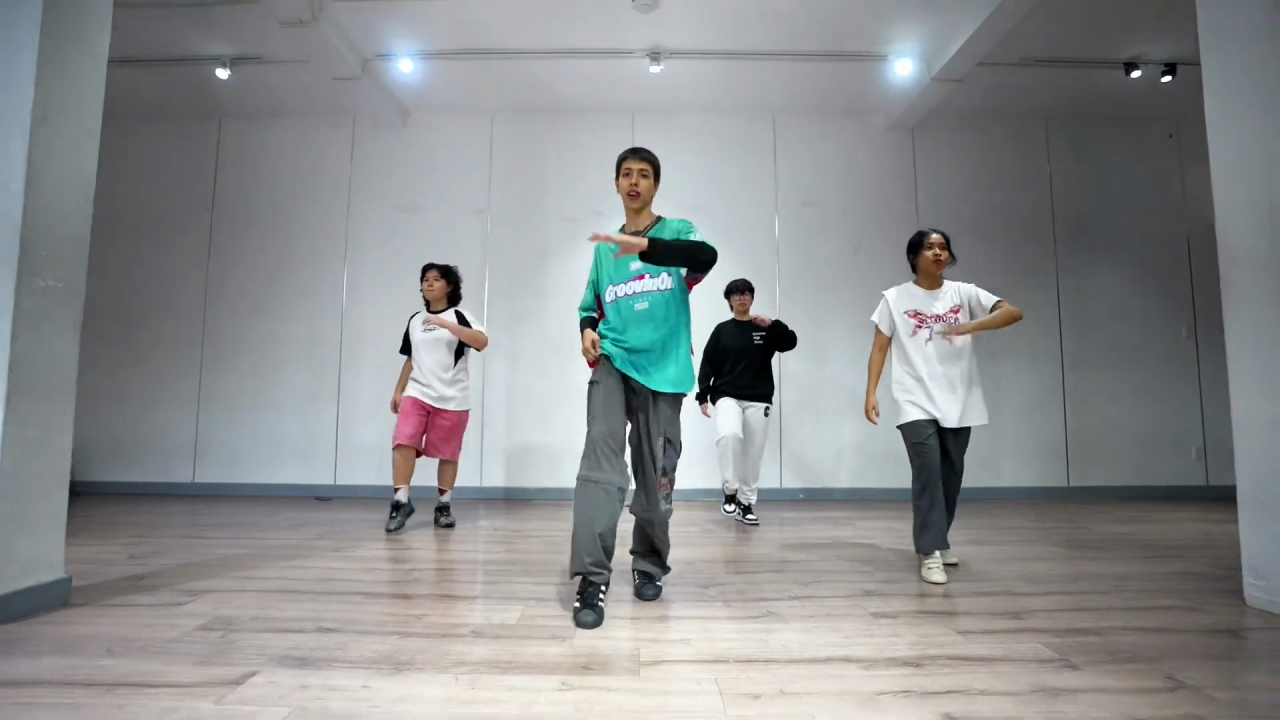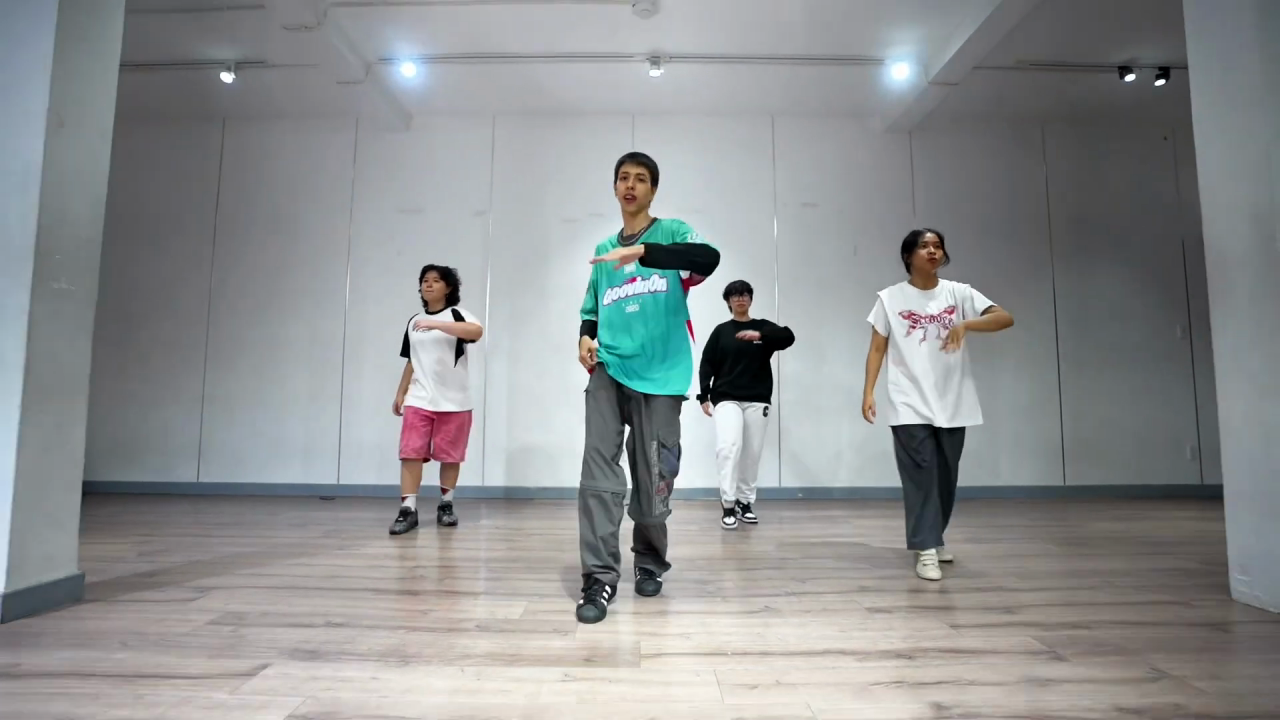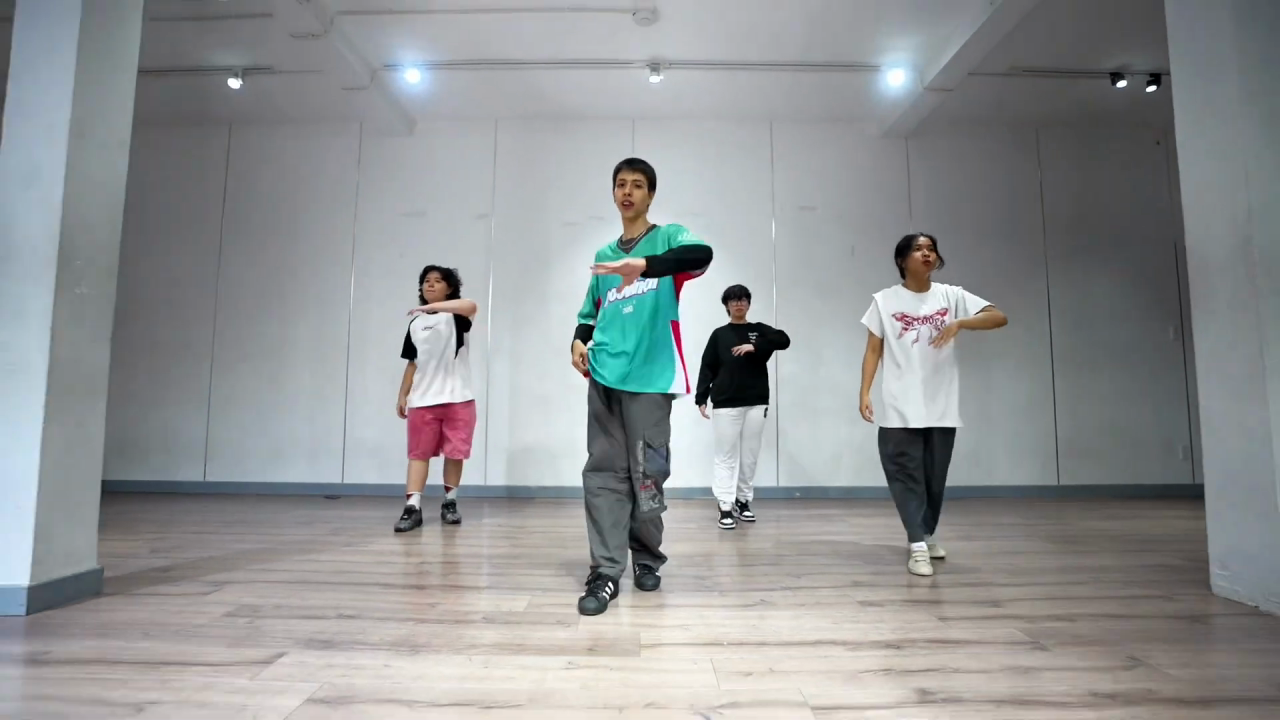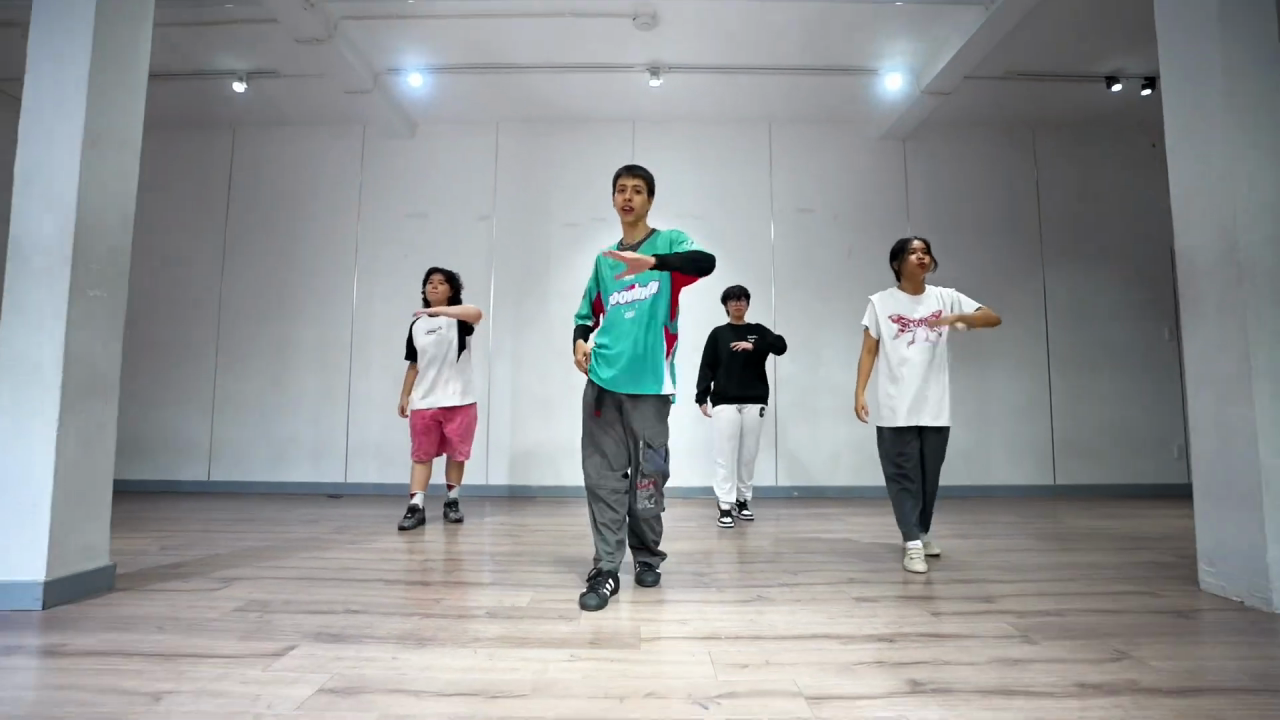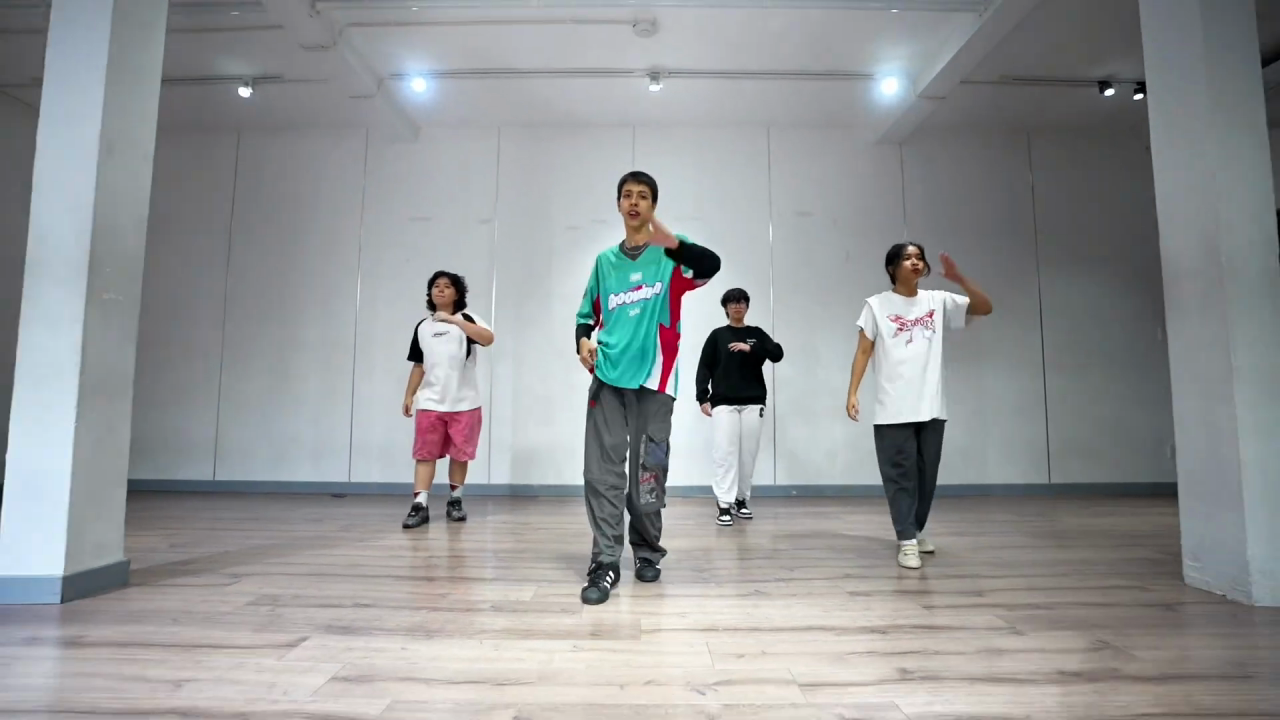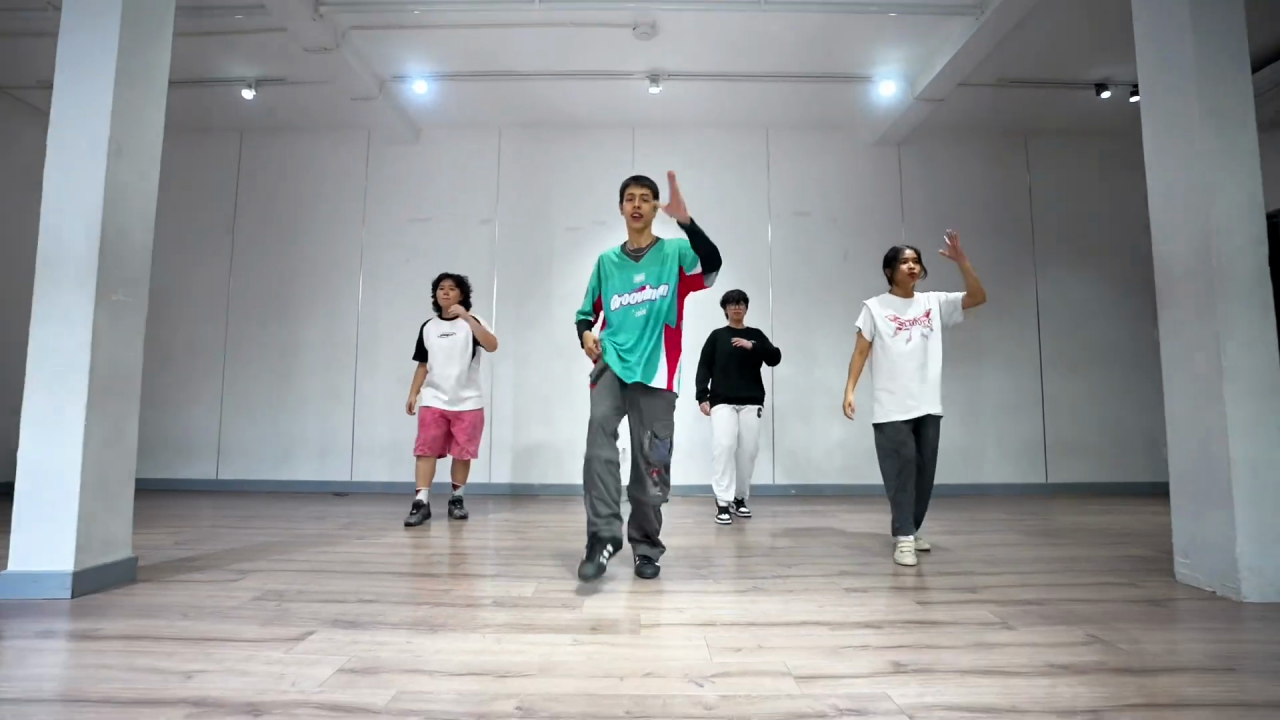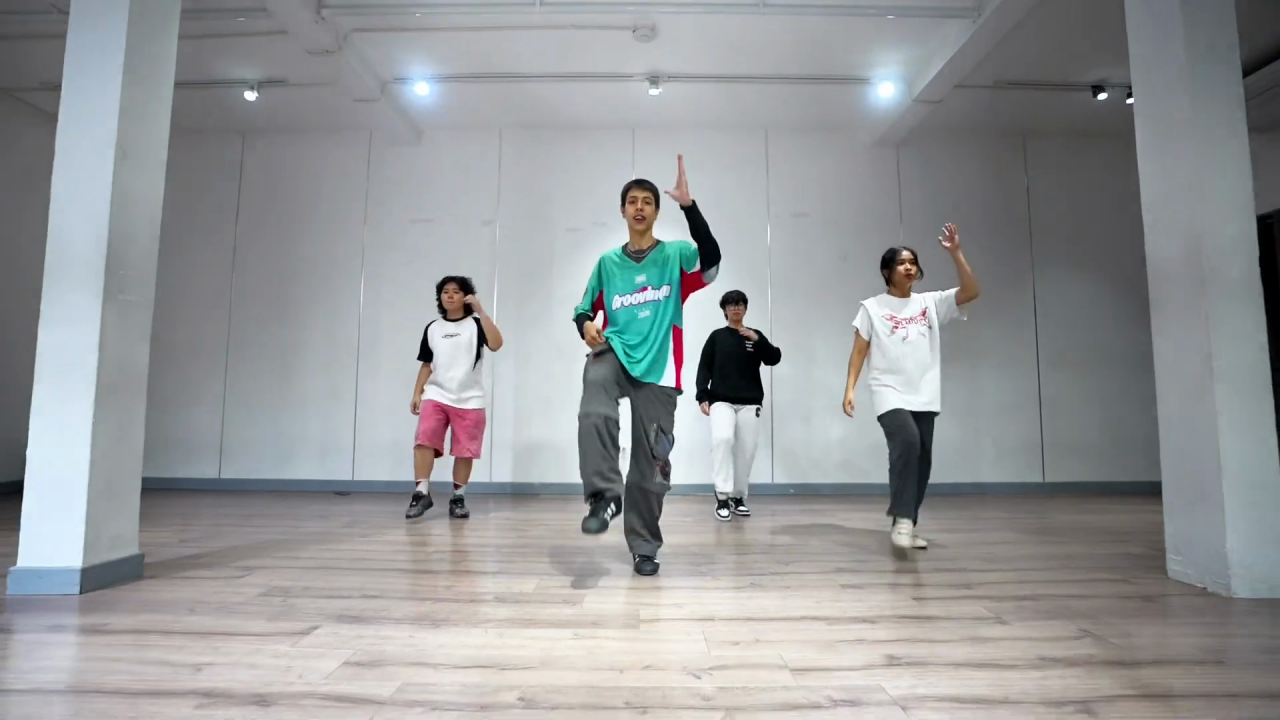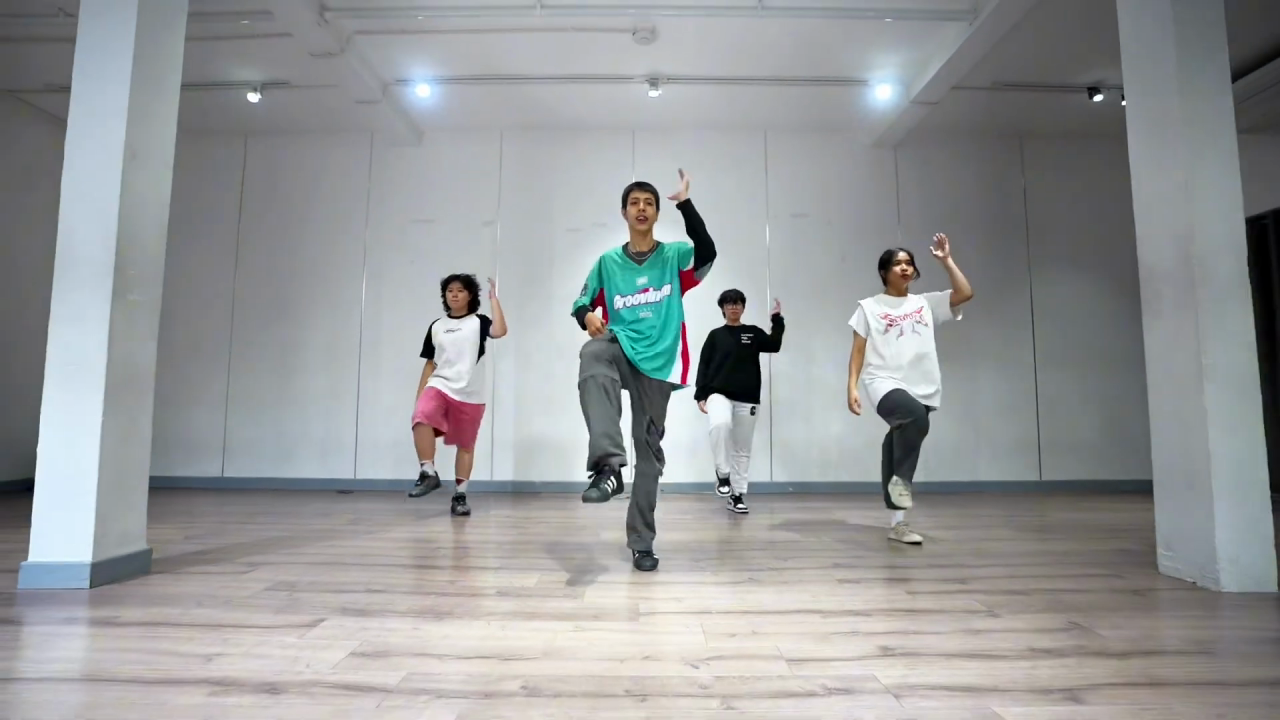
dt=0.1s
person 1, frame 1
left shoulder: (674, 235)
right shoulder: (605, 249)
left elbow: (707, 259)
right elbow: (589, 308)
left wrist: (643, 246)
right wrist: (587, 332)
left hip: (662, 369)
right hip: (613, 363)
left knee: (656, 475)
right knee: (600, 464)
left ankle: (648, 566)
right ankle: (592, 577)
person 1, frame 2
left shoulder: (672, 233)
right shoulder: (604, 250)
left elbow: (709, 258)
left wrist: (640, 254)
right wrist: (585, 338)
left hip: (659, 374)
right hip: (608, 370)
left knee: (656, 474)
right knee: (599, 470)
left ankle: (650, 562)
right ankle: (600, 577)
person 1, frame 3
left shoulder: (669, 237)
right shoulder: (604, 255)
left elbow: (702, 255)
left wrist: (642, 266)
right wrist: (578, 341)
left hip: (650, 375)
right hip: (603, 373)
left knee: (646, 472)
right knee: (603, 471)
left ankle: (646, 557)
right ankle: (605, 572)
person 1, frame 4
left shoulder: (665, 246)
right shoulder: (603, 259)
left elbow: (706, 264)
right elbow: (587, 314)
left wrist: (652, 260)
right wrist: (579, 340)
left hip: (649, 378)
right hip: (603, 375)
left knee: (647, 473)
right knee: (603, 473)
left ankle: (646, 556)
right ankle: (605, 569)
person 1, frame 5
left shoulder: (671, 250)
right shoulder: (605, 259)
left elbow: (712, 265)
right elbow: (587, 312)
left wrist: (671, 244)
right wrist: (583, 338)
left hip: (652, 374)
right hip: (608, 372)
left knee: (648, 469)
right knee: (602, 468)
left ankle: (647, 551)
right ankle: (605, 562)
person 1, frame 6
left shoulder: (674, 252)
right shoulder: (606, 260)
left elbow: (713, 264)
right elbow: (586, 311)
left wrist: (684, 220)
right wrist: (585, 333)
left hip: (655, 368)
right hip: (612, 362)
left knee: (651, 463)
right knee: (599, 449)
left ankle: (645, 549)
right ankle: (602, 540)
person 1, frame 7
left shoulder: (676, 253)
right shoulder: (607, 261)
left elbow: (712, 259)
right elbow: (584, 307)
left wrist: (688, 204)
right wrist: (587, 325)
left hip: (658, 367)
right hip: (615, 354)
left knee: (653, 458)
right knee: (594, 412)
left ankle: (644, 547)
right ankle: (602, 496)
person 1, frame 8
left shoulder: (675, 255)
right shoulder: (608, 261)
left elbow: (707, 256)
right elbow: (580, 303)
left wrist: (685, 203)
right wrist: (588, 317)
left hip: (658, 360)
right hip: (619, 344)
left knee: (649, 451)
right knee: (593, 365)
left ankle: (642, 541)
right ankle: (607, 467)
person 2, frame 1
left shoulder: (964, 294)
right shoulder: (894, 298)
left elbow: (1014, 312)
right elbow: (880, 348)
left wrist: (972, 326)
right wrist: (870, 393)
left hip: (958, 403)
right hip: (916, 403)
left knee: (949, 476)
right knee: (927, 471)
left ankle: (934, 541)
right ankle: (931, 552)
person 2, frame 2
left shoulder: (959, 293)
right shoulder: (890, 298)
left elbow: (1005, 318)
right elbow: (877, 349)
left wrist: (966, 325)
right wrist: (868, 392)
left hip: (952, 404)
right hip: (909, 404)
left knee: (945, 476)
right knee: (920, 473)
left ankle: (934, 539)
right ankle: (926, 549)
person 2, frame 3
left shoulder: (952, 296)
right shoulder: (884, 301)
left elbow: (999, 317)
right elbow: (873, 350)
left wrist: (959, 323)
right wrist: (864, 393)
left hip: (941, 405)
right hip: (901, 406)
left knee: (935, 475)
right knee: (906, 473)
left ankle: (925, 534)
right ankle: (917, 545)
person 2, frame 4
left shoulder: (945, 299)
right shoulder: (881, 303)
left elbow: (993, 318)
right elbow: (869, 351)
left wrist: (959, 316)
right wrist: (860, 392)
left hip: (935, 405)
right hip: (896, 406)
left knee: (929, 473)
right knee: (903, 473)
left ankle: (920, 532)
right ankle: (912, 542)
person 2, frame 5
left shoulder: (939, 301)
right shoulder: (877, 305)
left elbow: (985, 308)
right elbow: (864, 351)
left wrist: (959, 279)
right wrist: (852, 392)
left hip: (930, 404)
right hip: (893, 405)
left knee: (926, 472)
right knee: (900, 472)
left ankle: (914, 530)
right ankle: (907, 539)
person 2, frame 6
left shoulder: (934, 302)
right shoulder: (875, 307)
left elbow: (978, 297)
right elbow: (860, 354)
left wrist: (960, 260)
right wrist: (849, 392)
left hip: (927, 400)
right hip: (892, 402)
left knee: (924, 466)
right knee: (901, 464)
left ankle: (911, 530)
right ankle: (905, 537)
person 2, frame 7
left shoulder: (932, 302)
right shoulder: (872, 307)
left elbow: (972, 292)
right elbow: (859, 351)
left wrist: (956, 253)
right wrist: (849, 389)
left hip: (924, 396)
right hip: (889, 392)
left knee: (921, 459)
right knee: (906, 444)
left ankle: (908, 520)
right ankle: (902, 520)
person 2, frame 8
left shoulder: (926, 303)
right shoulder: (869, 307)
left elbow: (965, 294)
right elbow: (857, 352)
left wrist: (946, 259)
right wrist: (851, 388)
left hip: (920, 387)
right hip: (885, 383)
left knee: (902, 445)
right knee: (914, 414)
left ankle: (897, 521)
right ankle: (898, 476)
person 3, frame 1
left shoulder: (458, 317)
right shoulder: (415, 320)
left elbow: (482, 342)
left wrist: (445, 322)
right wrist: (398, 391)
left hip: (451, 399)
right hip: (417, 393)
left knee: (447, 454)
right knee: (403, 442)
left ankle: (443, 506)
right ankle: (401, 501)
person 3, frame 2
left shoulder: (456, 315)
right shoulder: (414, 323)
left elbow: (476, 332)
left wrist: (434, 324)
right wrist: (400, 393)
left hip: (453, 401)
right hip: (419, 400)
left knee: (450, 456)
right knee: (411, 454)
left ankle: (446, 505)
right ankle: (407, 509)
person 3, frame 3
left shoulder: (455, 315)
right shoulder: (416, 322)
left elbow: (471, 306)
left wrist: (431, 308)
right wrist: (402, 394)
left hip: (457, 398)
right hip: (423, 399)
left knee: (455, 452)
right knee: (419, 452)
left ankle: (449, 503)
right ankle: (413, 508)
person 3, frame 4
left shoulder: (456, 315)
right shoulder: (417, 325)
left elbow: (476, 314)
left wrist: (437, 310)
right wrist: (404, 395)
left hip: (458, 399)
right hip: (424, 400)
left knee: (456, 453)
right knee: (422, 453)
left ankle: (452, 502)
right ankle: (416, 507)
person 3, frame 5
left shoulder: (466, 320)
right shoulder: (422, 327)
left elbow: (488, 338)
right elbow: (418, 365)
left wrist: (453, 320)
right wrist: (408, 395)
left hip: (464, 402)
right hip: (430, 402)
left knee: (460, 453)
right knee: (425, 453)
left ankle: (455, 501)
right ankle: (420, 505)
person 3, frame 6
left shoulder: (470, 323)
right shoulder: (428, 327)
left elbow: (492, 346)
right elbow: (422, 365)
left wrist: (467, 317)
right wrist: (412, 394)
left hip: (466, 401)
right hip: (433, 399)
left knee: (462, 452)
right knee: (425, 450)
left ankle: (456, 499)
right ankle: (421, 503)
person 3, frame 7
left shoulder: (475, 324)
right shoulder: (432, 328)
left elbow: (496, 344)
right elbow: (426, 365)
left wrist: (480, 311)
right wrist: (417, 394)
left hip: (469, 400)
right hip: (436, 396)
left knee: (465, 451)
right knee: (424, 441)
left ankle: (458, 499)
right ankle: (421, 493)
person 3, frame 8
left shoulder: (479, 321)
right shoulder: (437, 325)
left elbow: (500, 331)
right elbow: (430, 361)
left wrist: (493, 298)
right wrist: (420, 390)
left hip: (469, 394)
right hip: (439, 385)
left knee: (465, 445)
right knee: (421, 418)
left ankle: (460, 495)
right ankle: (428, 473)
person 4, frame 1
left shoulder: (765, 328)
right shoulder: (722, 330)
left elbow: (790, 343)
right elbow: (708, 364)
left wrist: (773, 324)
right wrist: (703, 396)
left hip: (759, 399)
right hip: (727, 396)
left knee: (753, 454)
right knee: (728, 434)
left ankle: (746, 503)
right ankle: (730, 490)
person 4, frame 2
left shoulder: (763, 326)
right shoulder: (721, 331)
left elbow: (788, 338)
right elbow: (707, 364)
left wrist: (760, 336)
right wrist: (704, 395)
left hip: (758, 400)
right hip: (727, 399)
left knee: (752, 454)
right knee: (728, 447)
left ankle: (745, 502)
right ankle: (728, 504)
person 4, frame 3
left shoulder: (760, 331)
right shoulder: (719, 334)
left elbow: (783, 340)
right elbow: (707, 368)
left wrist: (755, 347)
right wrist: (701, 398)
left hip: (756, 402)
right hip: (725, 403)
left knee: (749, 455)
right knee: (726, 455)
left ankle: (743, 501)
right ankle: (725, 508)
person 4, frame 4
left shoulder: (758, 330)
right shoulder: (718, 334)
left elbow: (781, 346)
right elbow: (706, 368)
left wrist: (754, 346)
right wrist: (702, 397)
left hip: (754, 401)
right hip: (724, 402)
left knee: (748, 453)
right knee: (725, 453)
left ankle: (742, 500)
right ankle: (725, 506)
person 4, frame 5
left shoulder: (757, 334)
right shoulder: (717, 335)
left elbow: (777, 354)
right elbow: (704, 368)
left wrist: (751, 348)
right wrist: (703, 397)
left hip: (753, 403)
right hip: (724, 402)
left knee: (748, 454)
right knee: (725, 453)
left ankle: (740, 499)
right ankle: (724, 505)
person 4, frame 6
left shoulder: (755, 335)
right shoulder: (717, 336)
left elbow: (774, 358)
right elbow: (704, 368)
left wrist: (752, 345)
right wrist: (702, 396)
left hip: (751, 402)
right hip: (722, 402)
left knee: (748, 451)
right knee: (724, 448)
left ankle: (739, 498)
right ankle: (723, 503)
person 4, frame 7
left shoulder: (755, 335)
right shoulder: (716, 337)
left elbow: (774, 358)
right elbow: (704, 368)
left wrist: (757, 341)
right wrist: (702, 397)
left hip: (750, 402)
right hip: (721, 401)
left knee: (746, 451)
right knee: (722, 441)
left ankle: (738, 497)
right ankle: (722, 497)
person 4, frame 8
left shoulder: (753, 332)
right shoulder: (715, 335)
left elbow: (774, 345)
right elbow: (703, 366)
left wrist: (777, 318)
right wrist: (701, 395)
left hip: (747, 399)
right hip: (719, 394)
left knee: (742, 448)
right knee: (719, 424)
left ankle: (737, 495)
right ankle: (723, 474)
